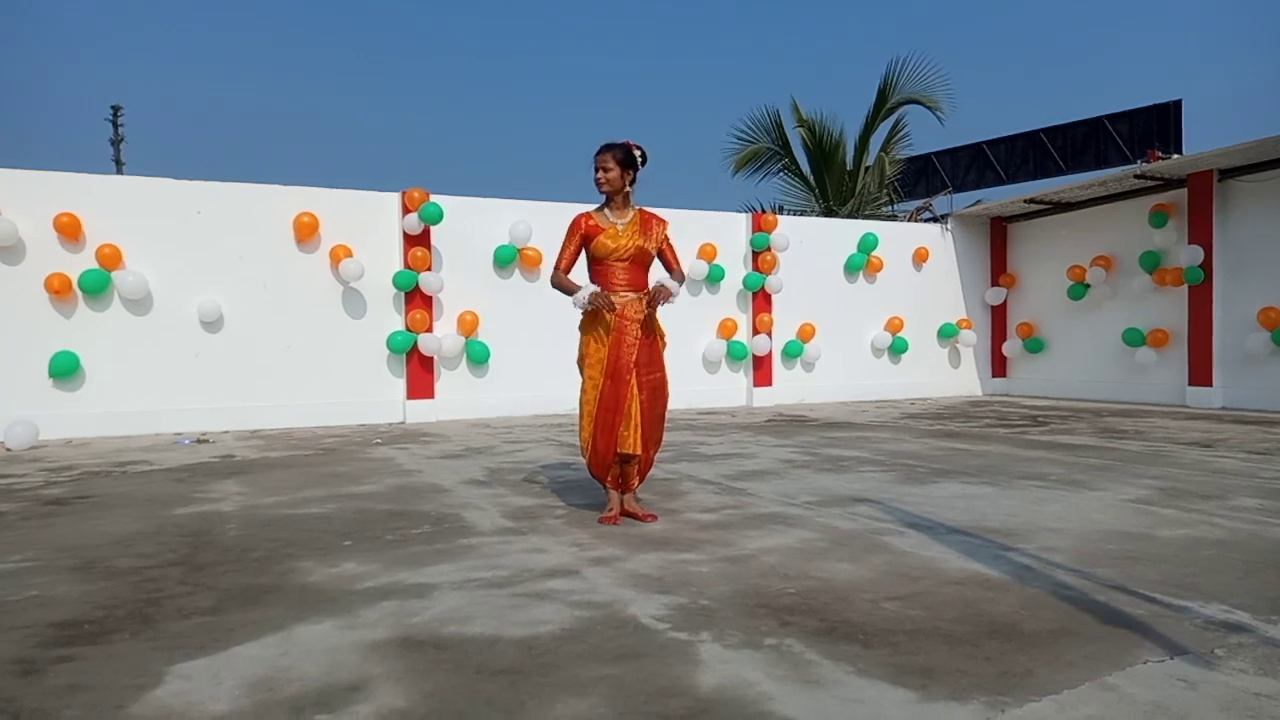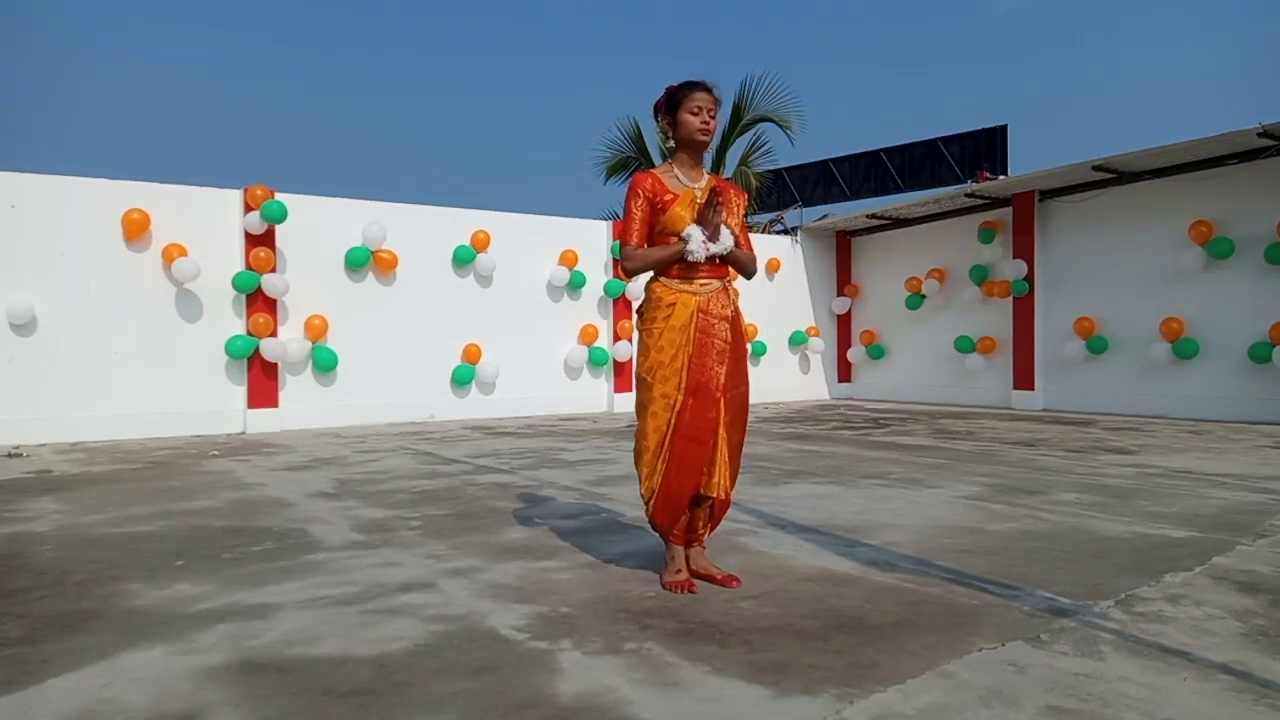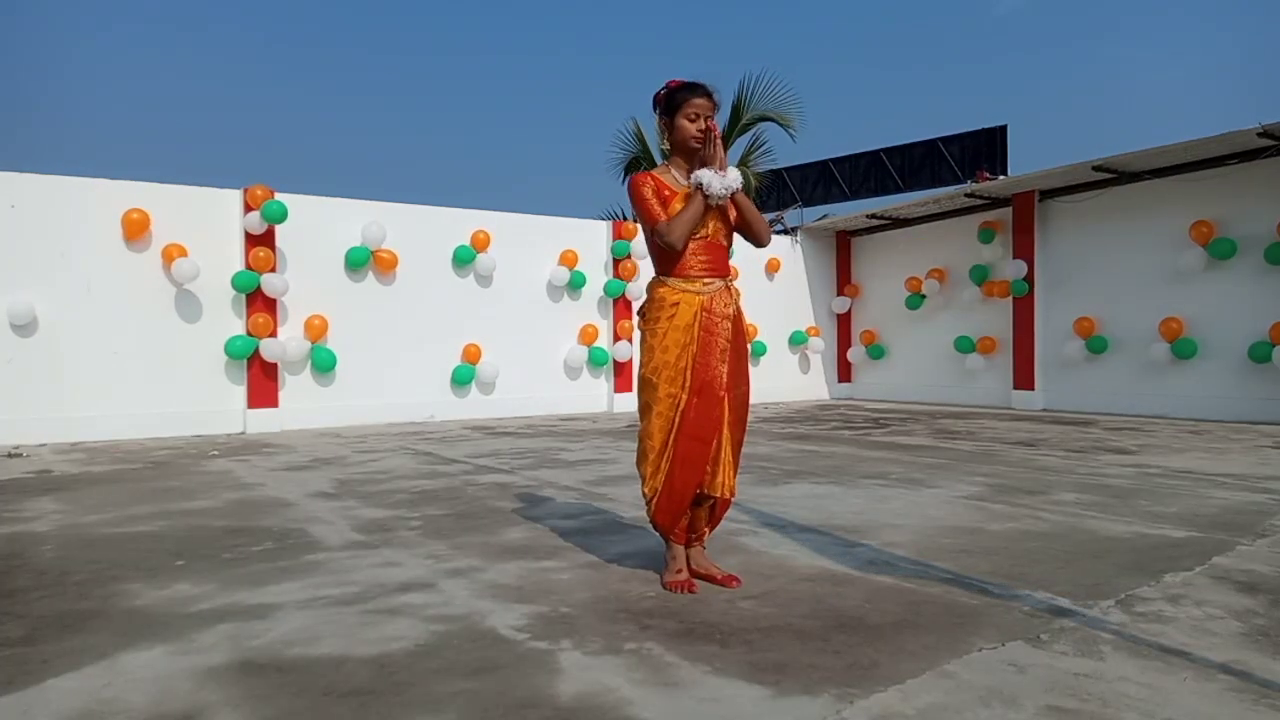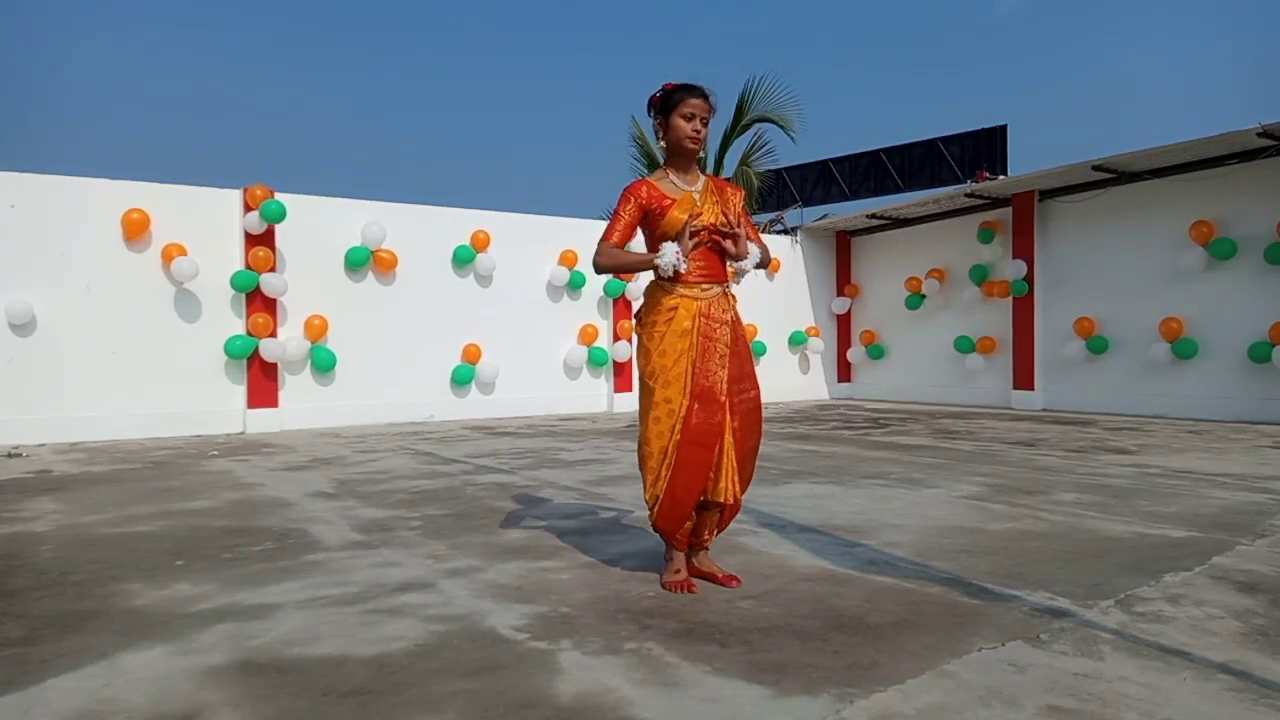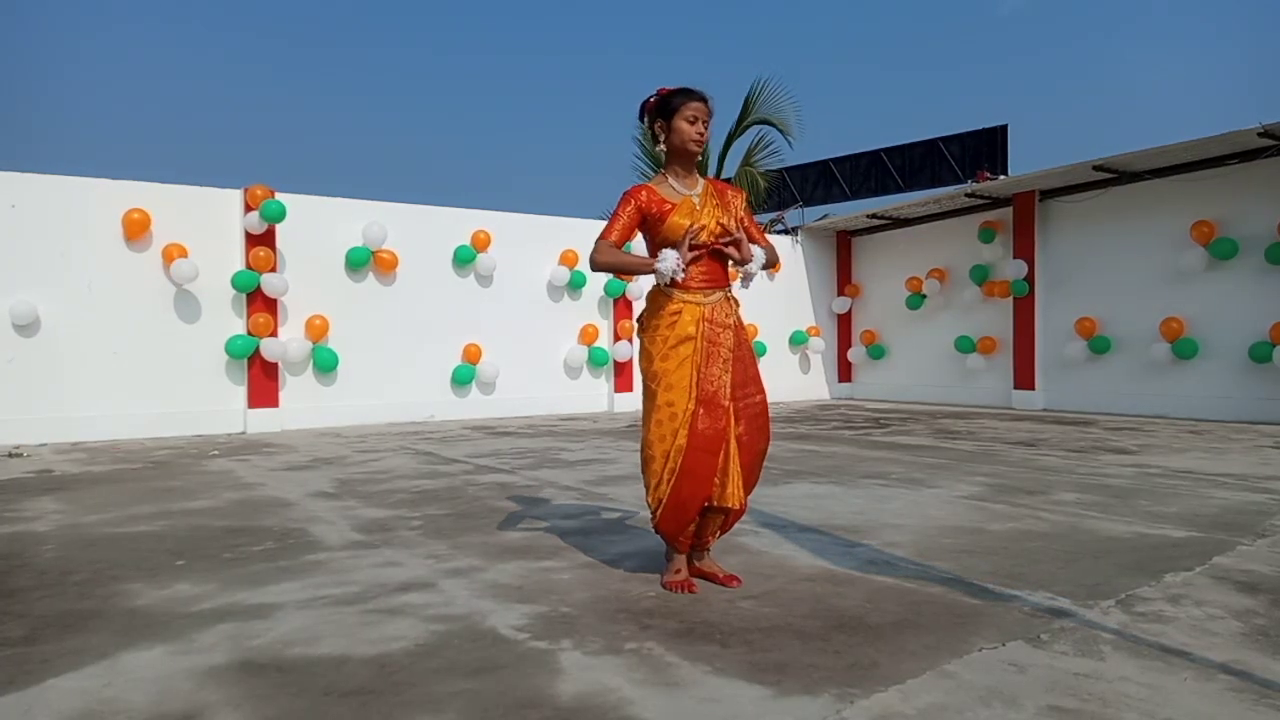
dt=0.7s
person 1, frame 1
left shoulder: (652, 222)
right shoulder: (585, 223)
left elbow: (677, 271)
right elbow: (559, 274)
left wrist: (668, 288)
right wrist: (589, 294)
left hip: (643, 322)
right hip: (602, 323)
left knee: (637, 412)
right knee: (604, 413)
person 1, frame 2
left shoulder: (728, 192)
right shoulder: (648, 185)
left elbow: (749, 265)
right elbow: (630, 261)
left wrist: (720, 236)
right wrist: (693, 238)
left hip: (722, 319)
right hip: (671, 317)
left knee: (717, 429)
right knee: (673, 428)
left ankle: (697, 546)
right ankle: (673, 551)
person 1, frame 3
left shoulder: (725, 182)
right shoulder: (647, 182)
left elbow: (762, 235)
right elbow: (671, 238)
left wrist: (726, 178)
right wrist: (705, 185)
left hip: (722, 316)
right hip: (673, 315)
left knee: (717, 427)
right knee: (675, 426)
left ankle: (697, 547)
right ankle: (674, 552)
person 1, frame 4
left shoulder: (726, 192)
right shoulder: (644, 192)
left elbow: (764, 256)
right elbow: (603, 258)
left wrist: (742, 251)
right wrist: (670, 255)
left hip: (721, 320)
right hip: (671, 320)
left knee: (727, 430)
right knee: (675, 431)
left ankle: (701, 547)
right ankle: (674, 552)
person 1, frame 5
left shoulder: (726, 195)
right shoulder: (644, 196)
left elbow: (771, 256)
right elbow: (600, 256)
left wrist: (748, 255)
right wrist: (668, 263)
left hip: (723, 325)
right hip: (674, 325)
left knee: (731, 434)
right knee: (678, 434)
left ankle: (703, 549)
right ankle: (676, 553)
